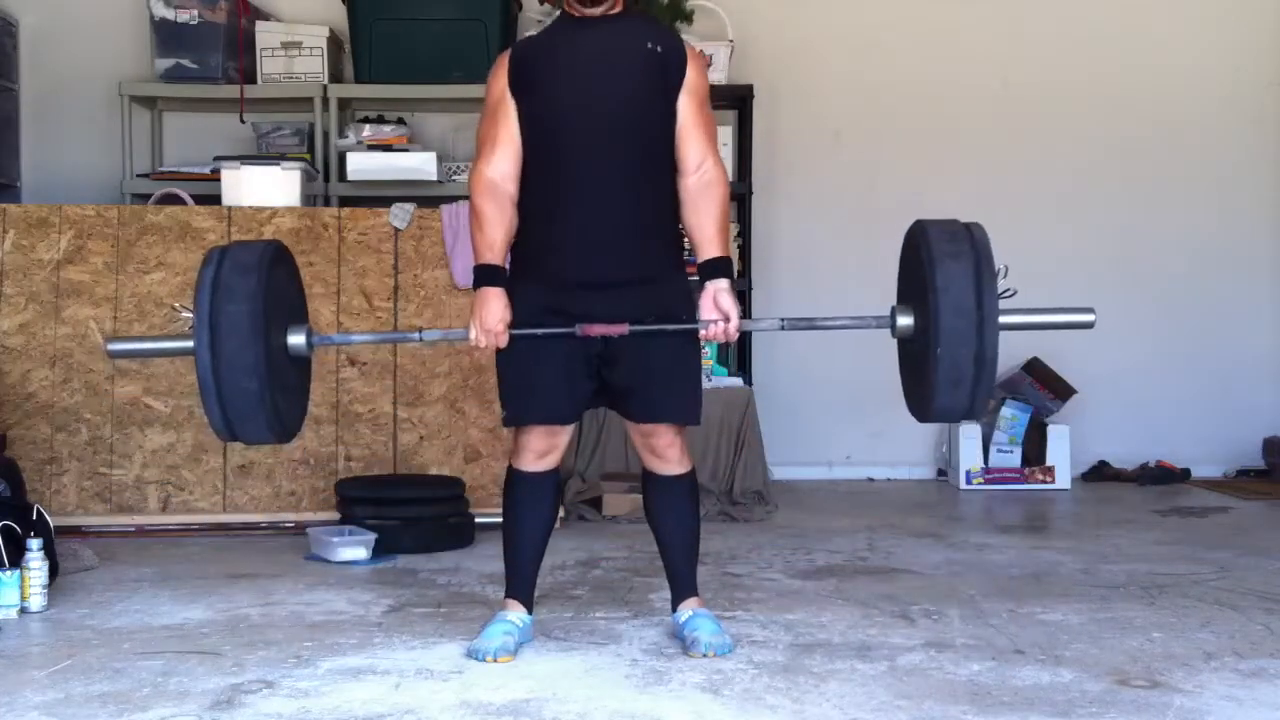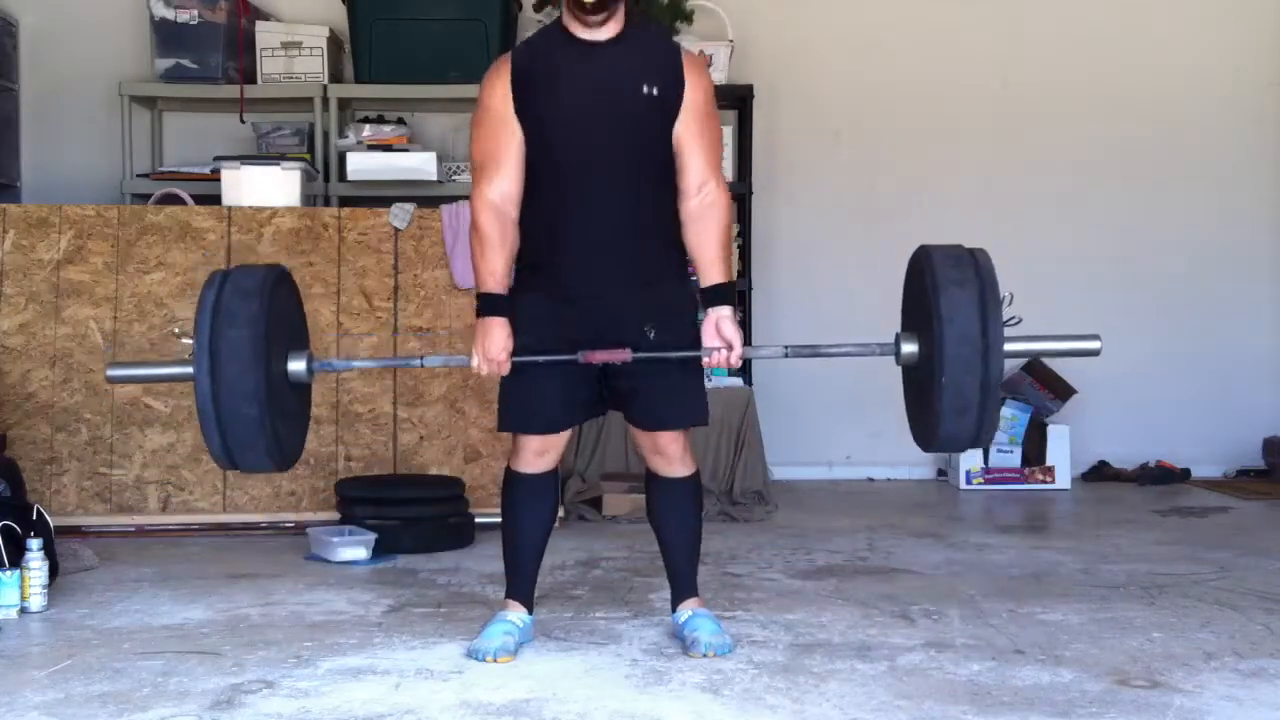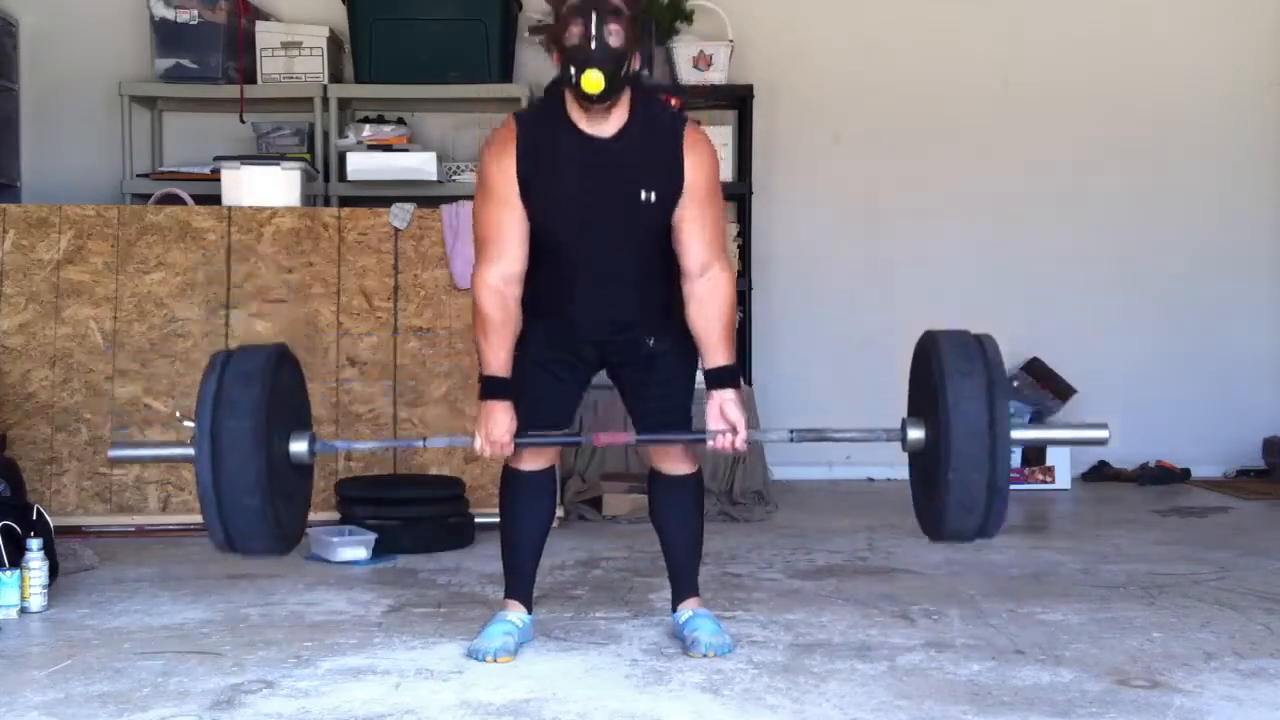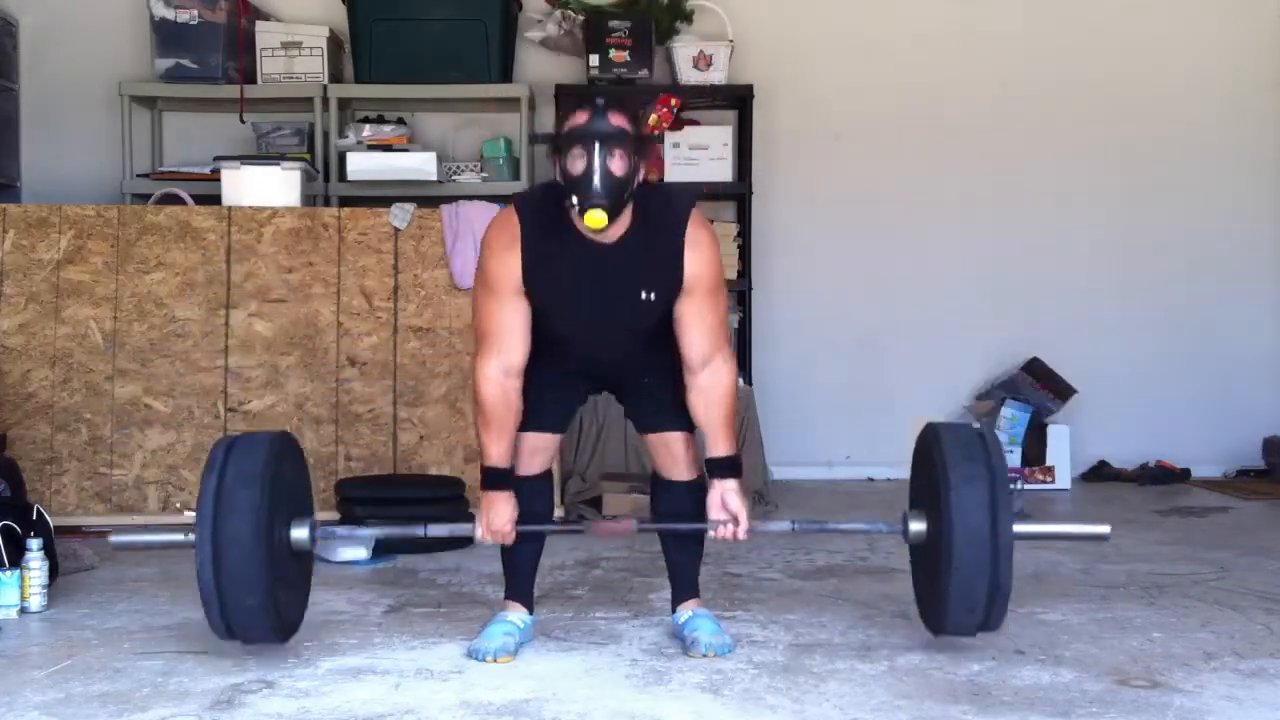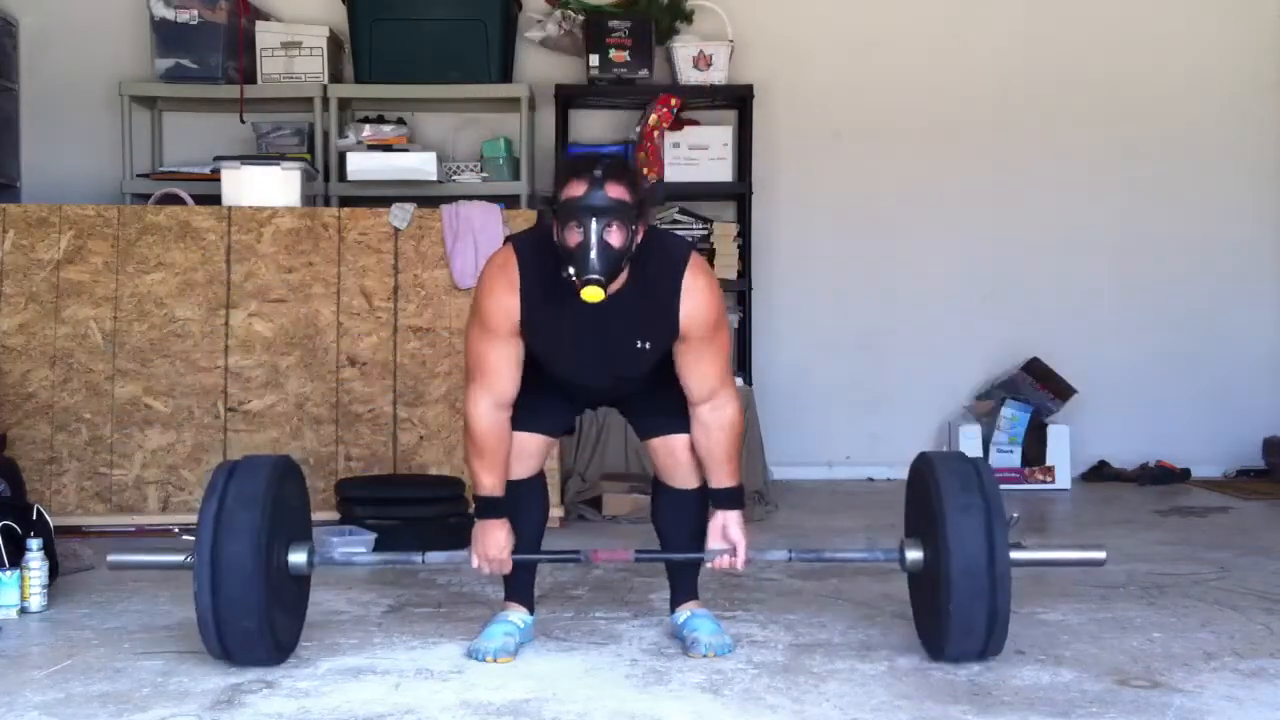
dt=0.2s
person 1, frame 1
right shoulder: (520, 61)
left elbow: (699, 168)
right elbow: (496, 177)
left wrist: (716, 274)
right wrist: (489, 282)
left hip: (652, 292)
right hip: (544, 294)
left knee: (664, 445)
right knee: (536, 447)
left ankle: (688, 604)
right ankle: (516, 607)
person 1, frame 2
left shoulder: (676, 67)
right shoulder: (514, 72)
left elbow: (701, 189)
right elbow: (497, 196)
left wrist: (718, 300)
right wrist: (492, 309)
left hip: (654, 302)
right hip: (547, 305)
left knee: (669, 447)
right knee: (534, 450)
left ankle: (688, 604)
right ankle: (516, 608)
person 1, frame 3
left shoulder: (682, 145)
right shoulder: (513, 144)
left elbow: (706, 272)
right elbow: (500, 278)
left wrist: (723, 383)
right wrist: (495, 393)
left hip: (651, 322)
right hip: (549, 322)
left knee: (673, 452)
right knee: (531, 454)
left ankle: (688, 606)
right ankle: (516, 609)
person 1, frame 4
left shoulder: (687, 236)
right shoulder: (514, 235)
left elbow: (707, 364)
right elbow: (501, 368)
left wrist: (724, 472)
right wrist: (496, 485)
left hip: (650, 351)
right hip: (552, 353)
left knee: (677, 456)
right knee: (527, 456)
left ankle: (688, 605)
right ankle: (516, 609)
person 1, frame 5
left shoulder: (688, 281)
right shoulder: (509, 275)
left elbow: (712, 402)
right elbow: (489, 402)
left wrist: (727, 505)
right wrist: (490, 512)
left hip: (650, 374)
right hip: (548, 374)
left knee: (682, 457)
right knee: (517, 454)
left ankle: (687, 606)
right ankle: (517, 608)
